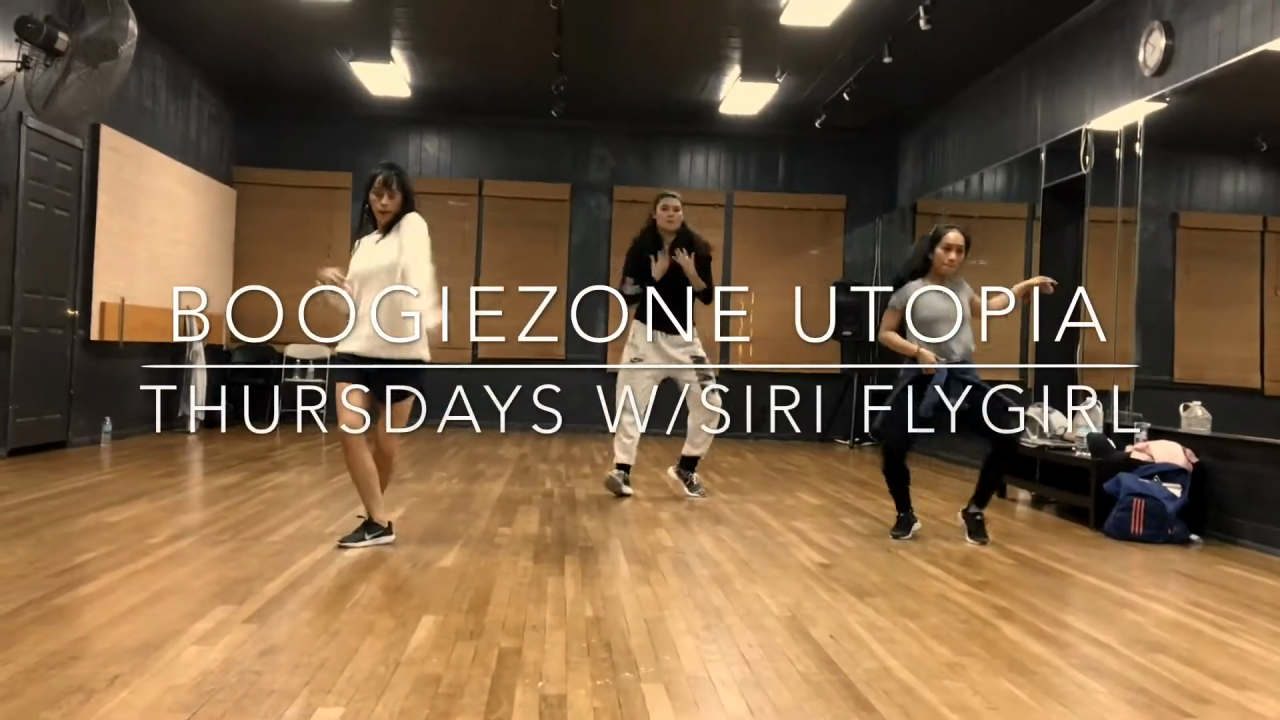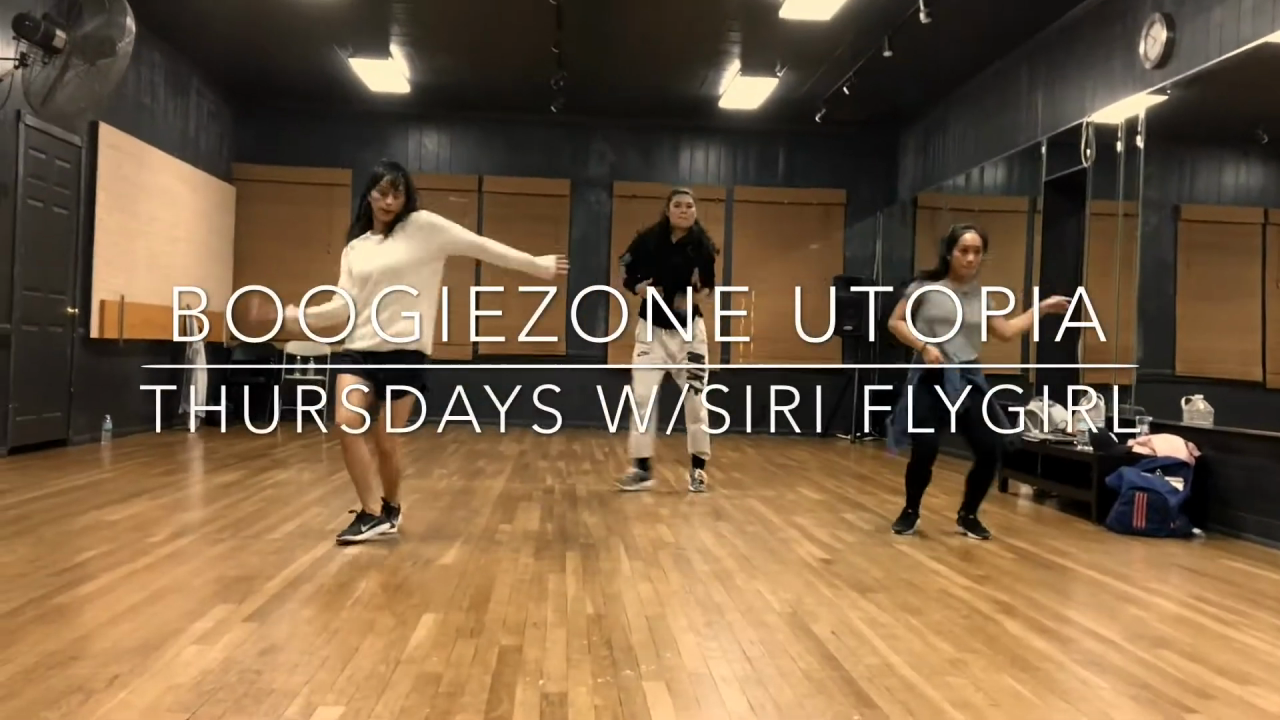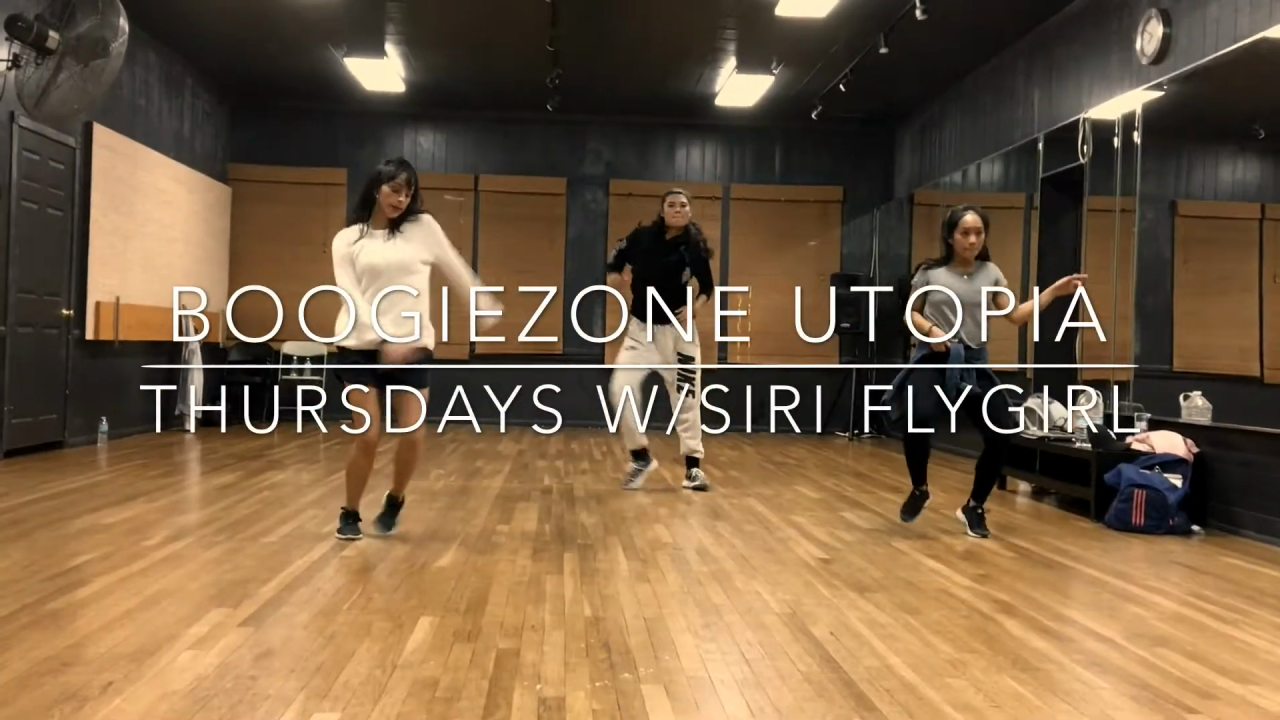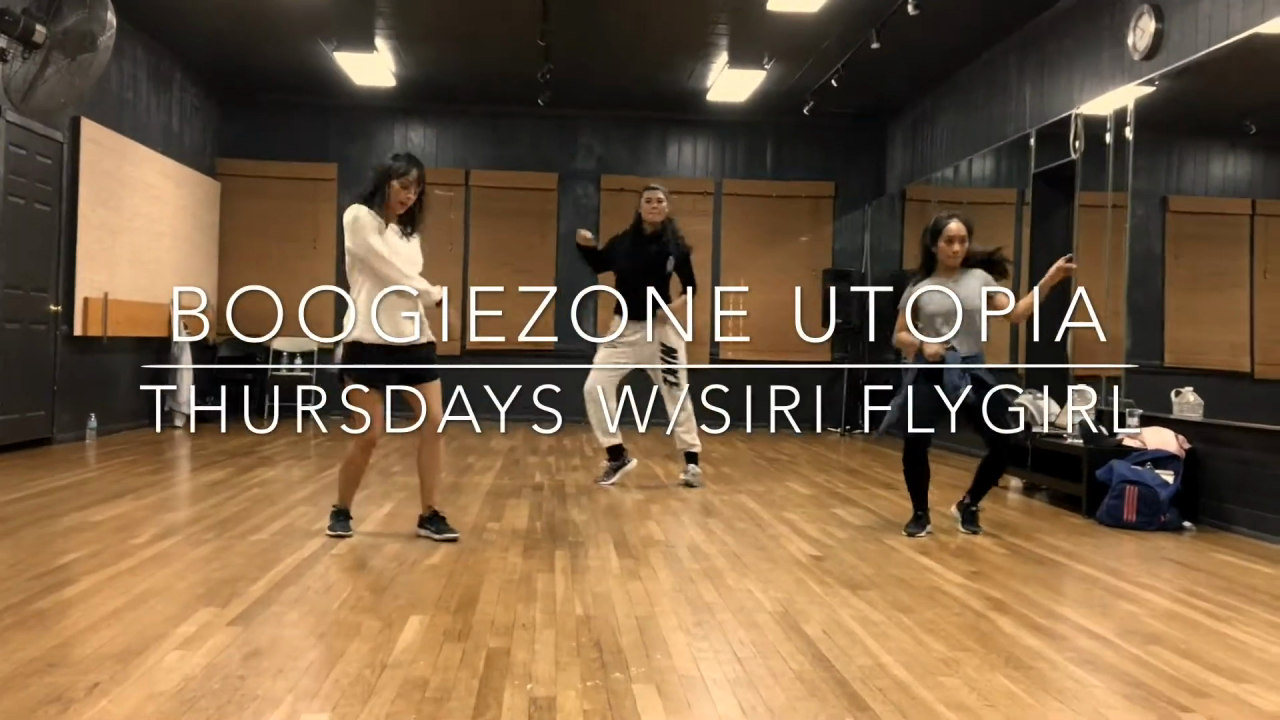
dt=0.2s
person 1, frame 1
left shoulder: (412, 225)
right shoulder: (363, 244)
left elbow: (418, 273)
left wrist: (425, 316)
right wrist: (338, 284)
left hip: (402, 353)
right hip: (355, 351)
left knee: (385, 444)
right knee: (350, 431)
left ankle: (376, 513)
right ankle: (378, 522)
person 1, frame 2
left shoulder: (422, 225)
right shoulder: (354, 249)
left elbow: (475, 245)
right elbow: (345, 306)
left wrist: (535, 265)
right wrist: (290, 316)
left hip: (406, 350)
right hip: (359, 347)
left knee: (385, 441)
right knee: (348, 423)
left ankle: (390, 507)
right ankle: (372, 513)
person 1, frame 3
left shoulder: (422, 228)
right shoulder: (347, 240)
left elbow: (456, 270)
right elbow: (351, 299)
left wrist: (484, 307)
right wrist: (384, 339)
left hip: (411, 347)
right hip: (360, 347)
left knee: (412, 437)
right knee: (366, 437)
left ankle: (394, 499)
right ankle: (350, 514)
person 1, frame 4
left shoulder: (410, 232)
right shoulder: (358, 217)
right elbow: (391, 271)
right wrist: (437, 298)
left hip: (415, 341)
right hip: (369, 341)
left knee: (434, 425)
right knee: (369, 435)
left ankle: (429, 514)
right ankle: (341, 510)
person 2, frame 1
left shoulder: (961, 287)
right shoulder: (909, 290)
left elbow: (985, 309)
right elbow: (885, 334)
left wrist: (1025, 286)
right wrist: (917, 350)
left hip: (963, 377)
right hip: (923, 379)
left knee: (1007, 437)
right knee: (893, 449)
left ankle: (974, 511)
right ankle: (906, 515)
person 2, frame 2
left shoulder: (981, 294)
right shoulder: (924, 287)
left elbow: (1006, 332)
right elbow: (896, 322)
left wrist: (1042, 308)
right wrist: (923, 347)
left hip: (969, 380)
right hip: (930, 379)
left knee: (990, 452)
right knee: (924, 451)
left ankle: (968, 515)
right ankle: (911, 510)
person 2, frame 3
left shoulder: (990, 273)
right shoulder: (929, 273)
left elbow: (1016, 315)
right elbow: (911, 312)
left wrist: (1055, 290)
right wrist: (930, 329)
left hip: (974, 363)
right hip: (933, 360)
left knee: (1000, 438)
right knee: (914, 425)
left ankle: (974, 507)
right ankle: (919, 490)
person 2, frame 4
left shoulder: (980, 278)
right shoulder: (919, 288)
left elbow: (1014, 313)
right elbow: (899, 336)
left wrist: (1048, 281)
right wrist: (922, 344)
left hip: (971, 372)
right hip: (931, 373)
left knee: (1003, 444)
right knee: (914, 441)
left ankle: (968, 505)
right ankle: (921, 513)
person 3, frame 1
left shoulder: (697, 250)
right shoulder: (641, 250)
left elbow: (707, 296)
right elbow: (627, 293)
left wrist: (692, 273)
right wrist: (655, 276)
left hip: (684, 337)
right hip: (647, 334)
left knee: (709, 403)
right knee: (630, 403)
left ankle: (686, 468)
right ankle: (622, 472)
person 3, frame 2
left shoulder: (701, 248)
right shoulder: (648, 240)
left elbow: (709, 287)
right elbow: (626, 269)
left wrist: (699, 296)
right wrist: (641, 288)
left hip: (687, 330)
right hip: (651, 329)
left knee: (696, 401)
right knee: (642, 396)
left ankle: (697, 468)
right ankle: (641, 467)
person 3, frame 3
left shoulder: (695, 249)
right shoulder: (642, 237)
left elbow: (707, 287)
right elbow: (619, 252)
left wrist: (696, 306)
right wrist: (613, 273)
left hip: (678, 330)
right hip: (641, 329)
left knee: (687, 400)
right knee: (621, 388)
left ankle: (693, 467)
right ankle: (640, 458)
person 3, frame 4
left shoulder: (674, 245)
right shoulder: (624, 241)
left elbow: (690, 283)
right elbow: (598, 263)
left wrist: (681, 302)
right wrist: (586, 246)
left hip: (659, 327)
right hip: (623, 327)
left knee: (676, 395)
right knee: (595, 389)
left ankle: (691, 462)
right ankle: (617, 456)
